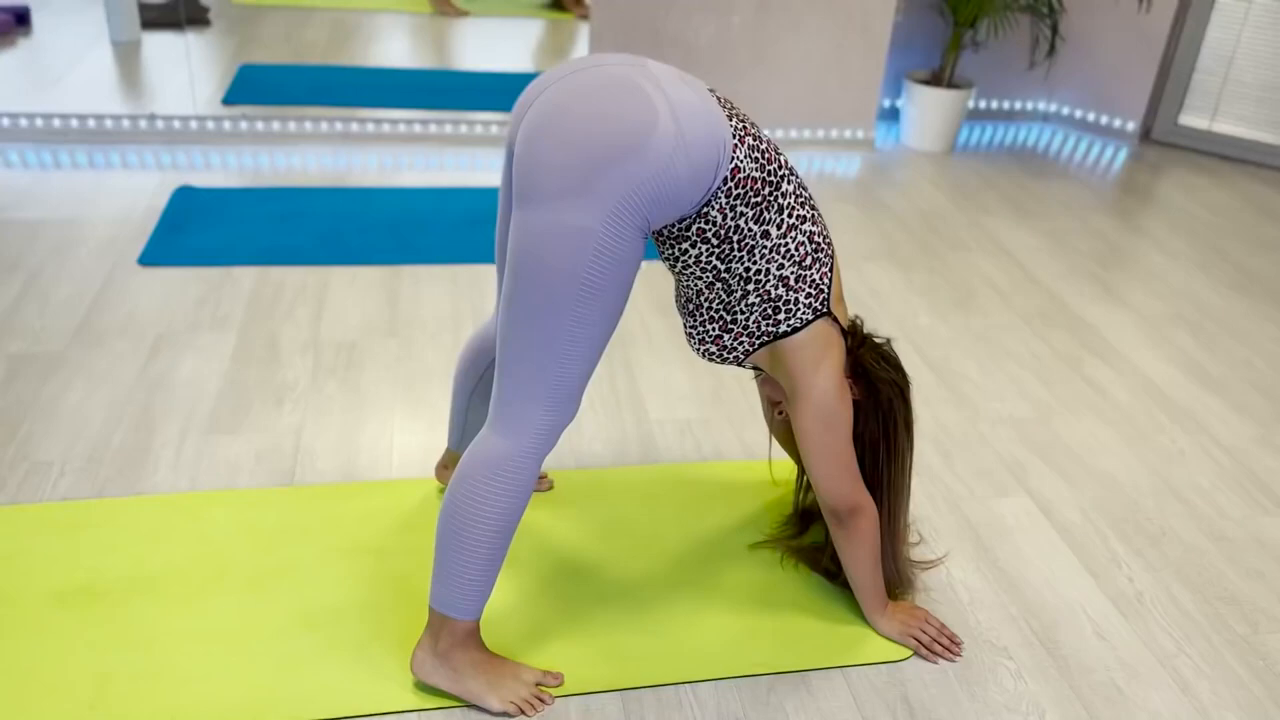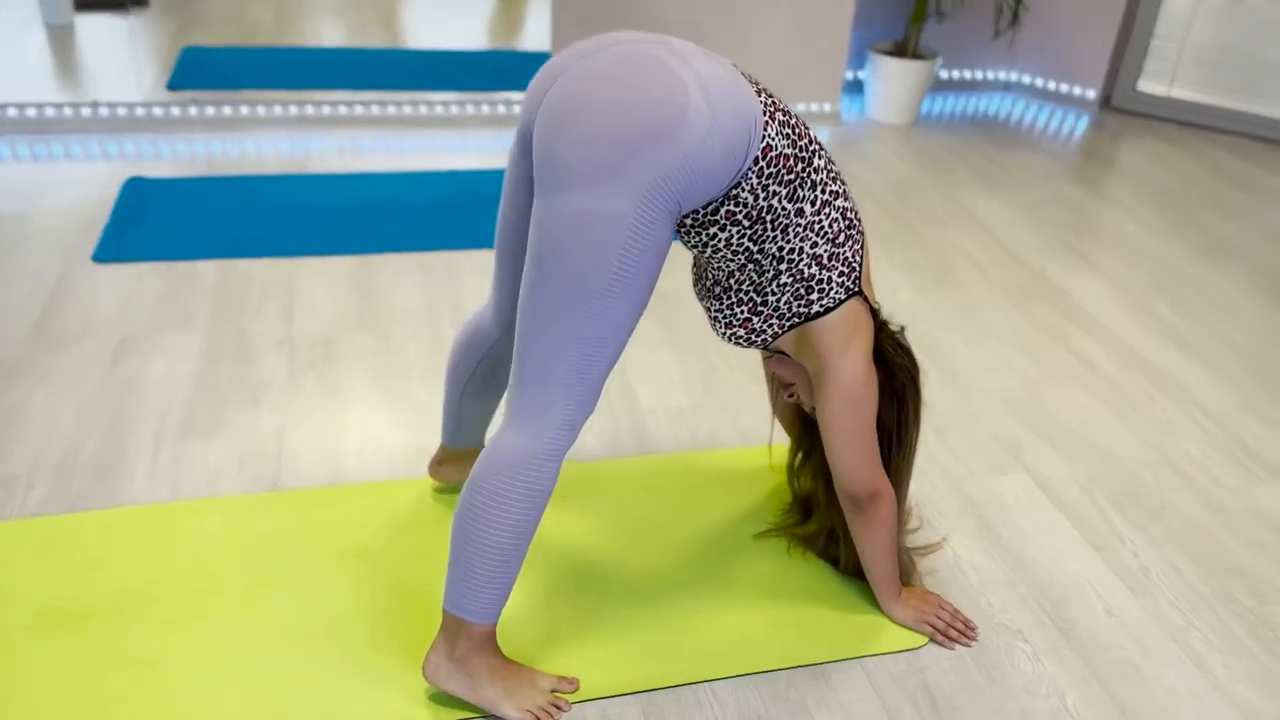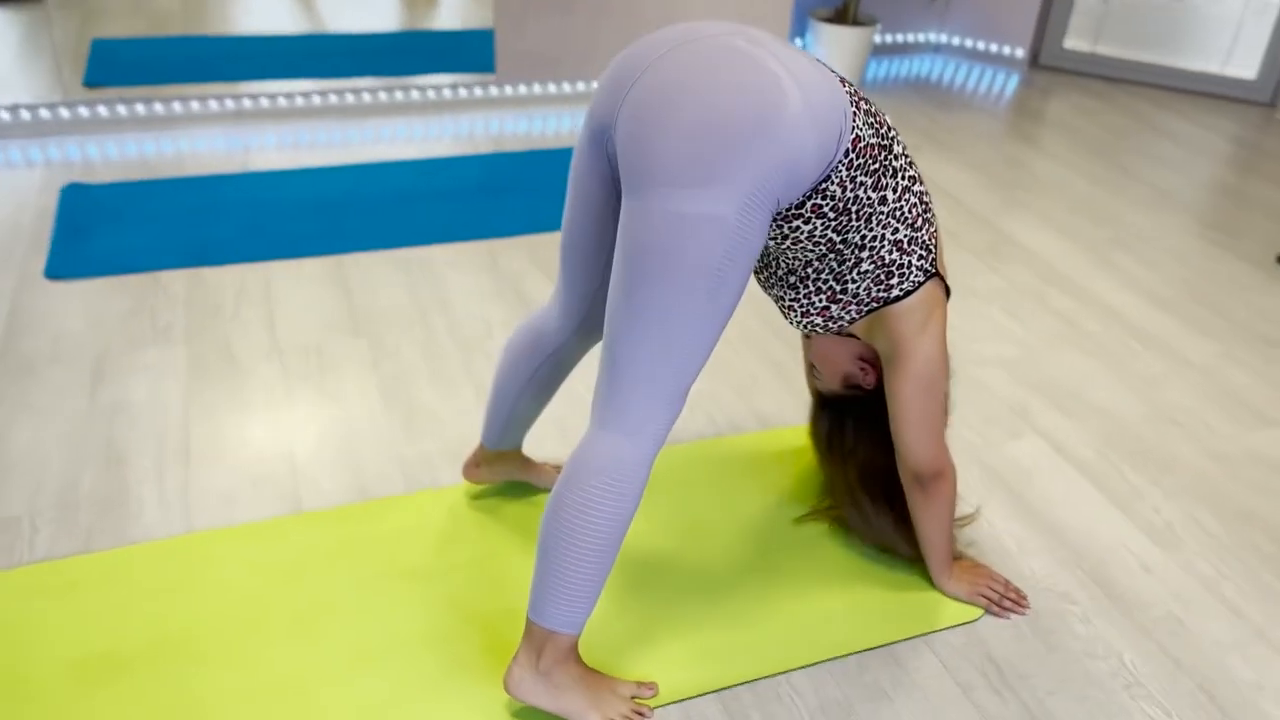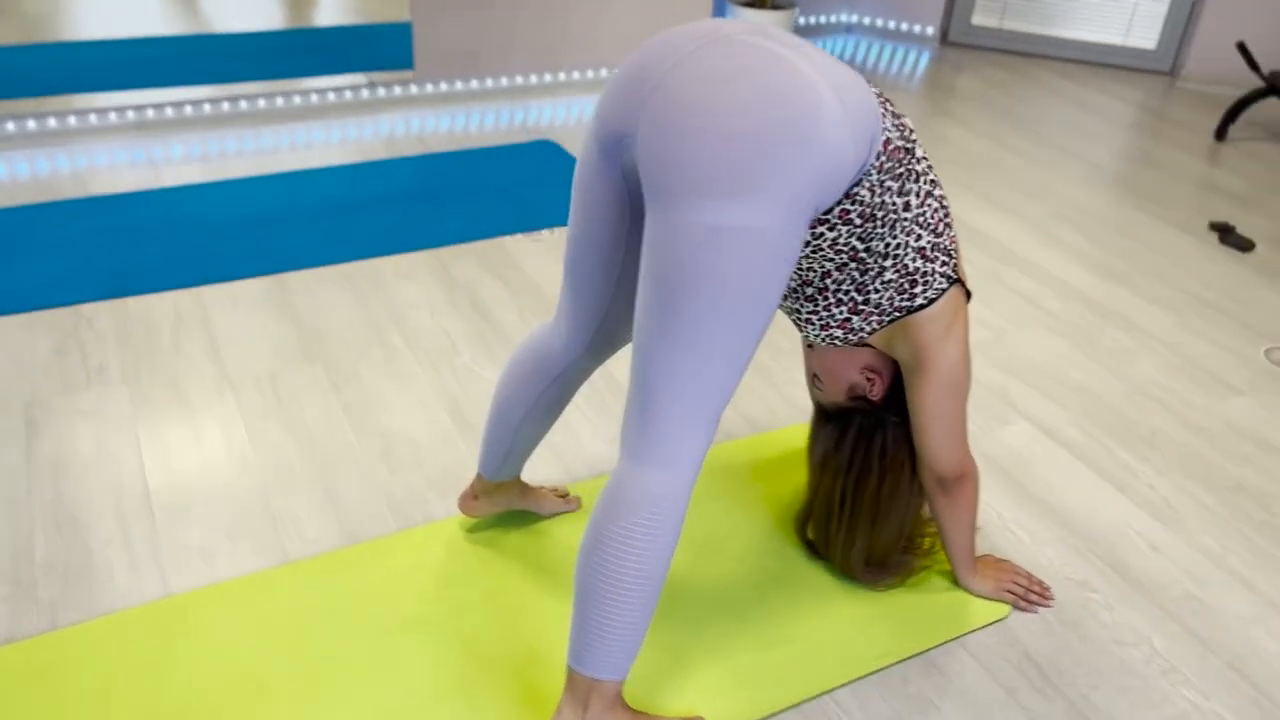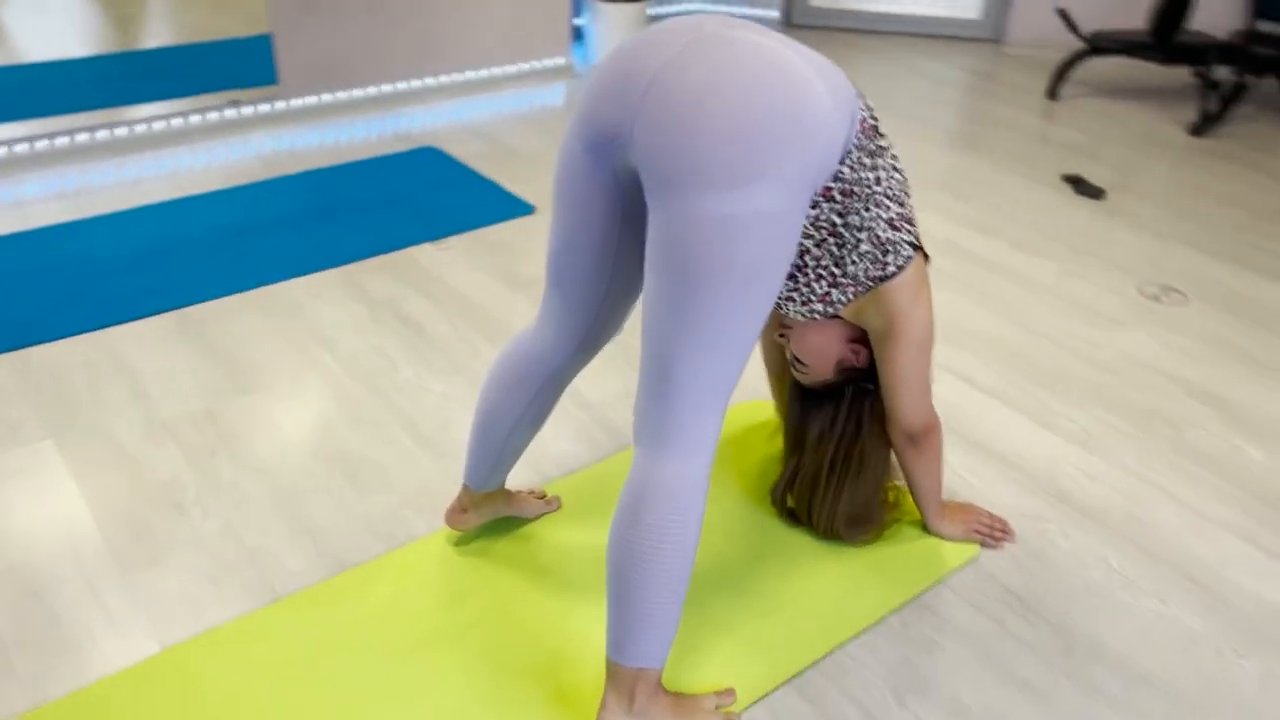
dt=0.5s
person 1, frame 1
left shoulder: (805, 313)
right shoulder: (814, 351)
left elbow: (785, 408)
right elbow: (848, 503)
left wrist: (812, 468)
right wrist: (881, 610)
right hip: (614, 154)
left knee: (519, 331)
right knee: (532, 420)
left ankle: (461, 460)
right ankle: (447, 648)
person 1, frame 2
left shoulder: (821, 296)
right shoulder: (840, 334)
left elbow: (783, 379)
right elbow: (865, 489)
left wrist: (804, 455)
right wrist: (893, 595)
right hip: (643, 136)
left knee: (512, 318)
right knee: (548, 416)
left ankle: (458, 454)
right ankle: (462, 653)
person 1, frame 3
right shoulder: (908, 310)
right elbow: (926, 467)
left wrist: (844, 440)
right wrist: (945, 571)
right hip: (723, 136)
left knee: (576, 315)
right knee: (633, 423)
left ankle: (494, 454)
right ankle: (543, 663)
person 1, frame 4
right shoulder: (928, 321)
left elbow: (817, 325)
right elbow: (949, 470)
right hip: (751, 140)
left knee: (581, 334)
right knee: (665, 451)
left ankle: (492, 485)
person 1, frame 5
right shoulder: (891, 290)
left elbow: (769, 320)
right elbow: (914, 427)
left wrist: (791, 412)
right wrist: (936, 513)
right hip: (740, 127)
left knee: (562, 334)
right knee: (678, 440)
left ankle: (478, 496)
